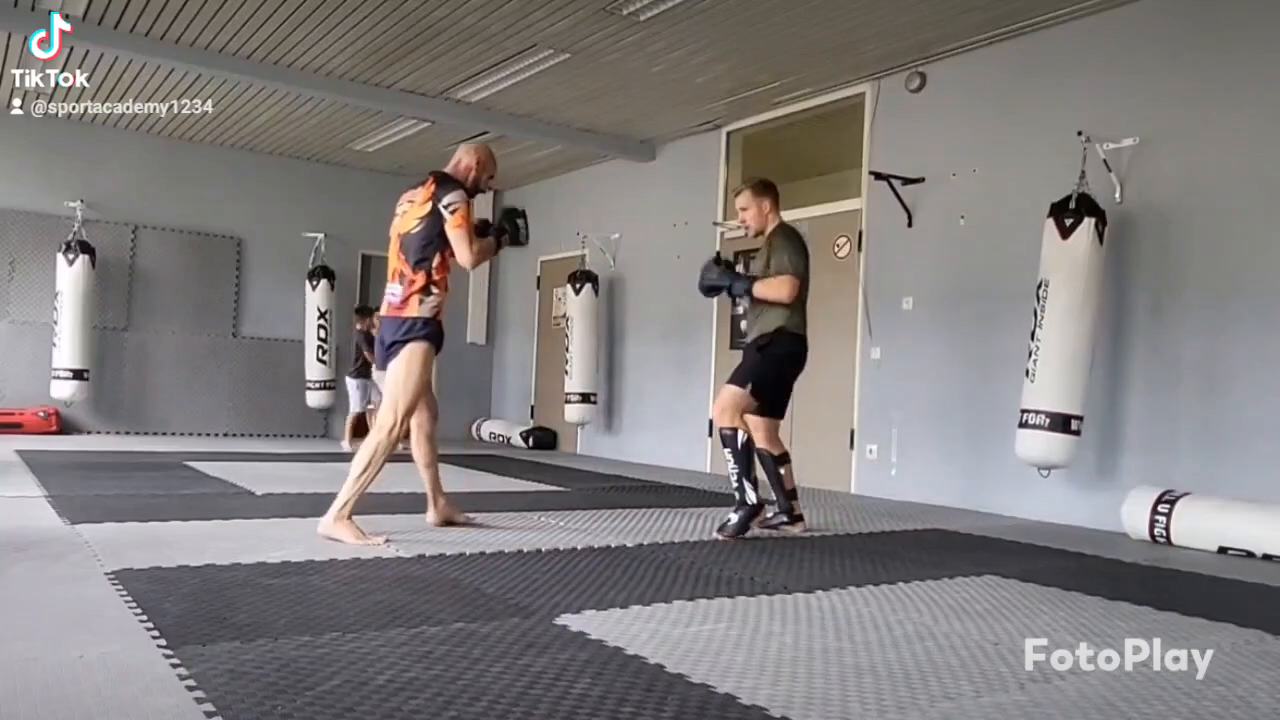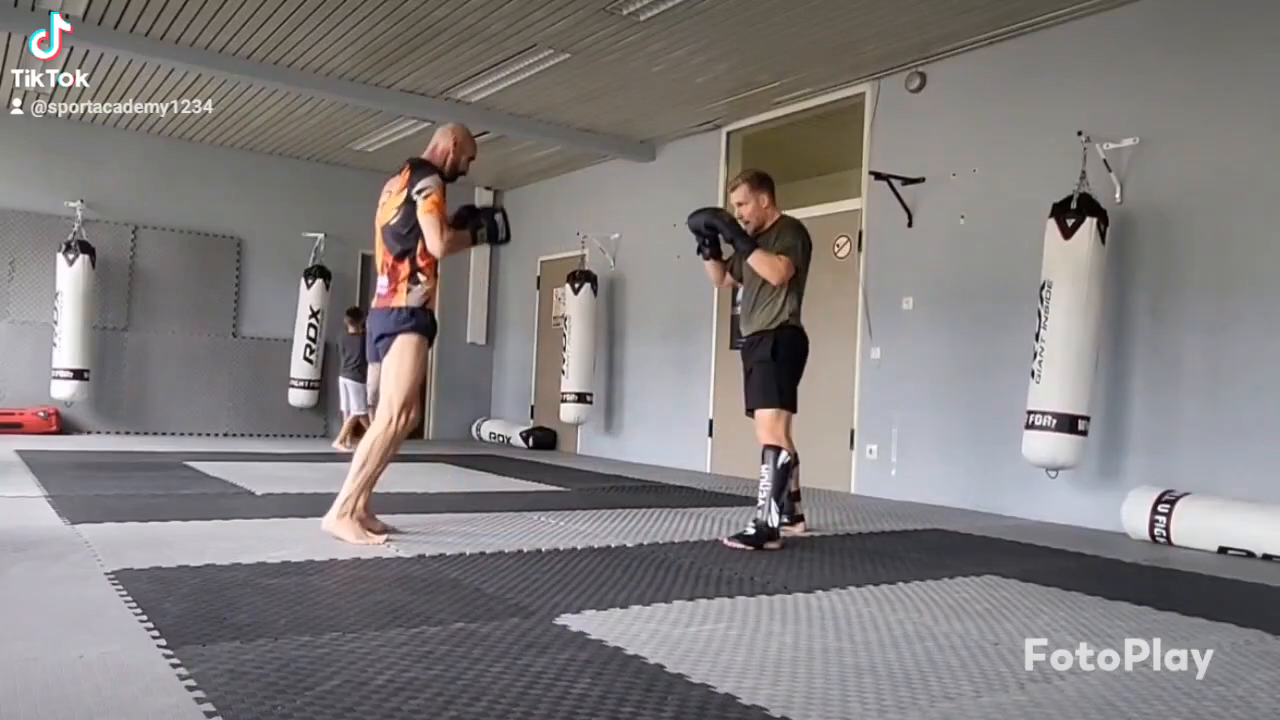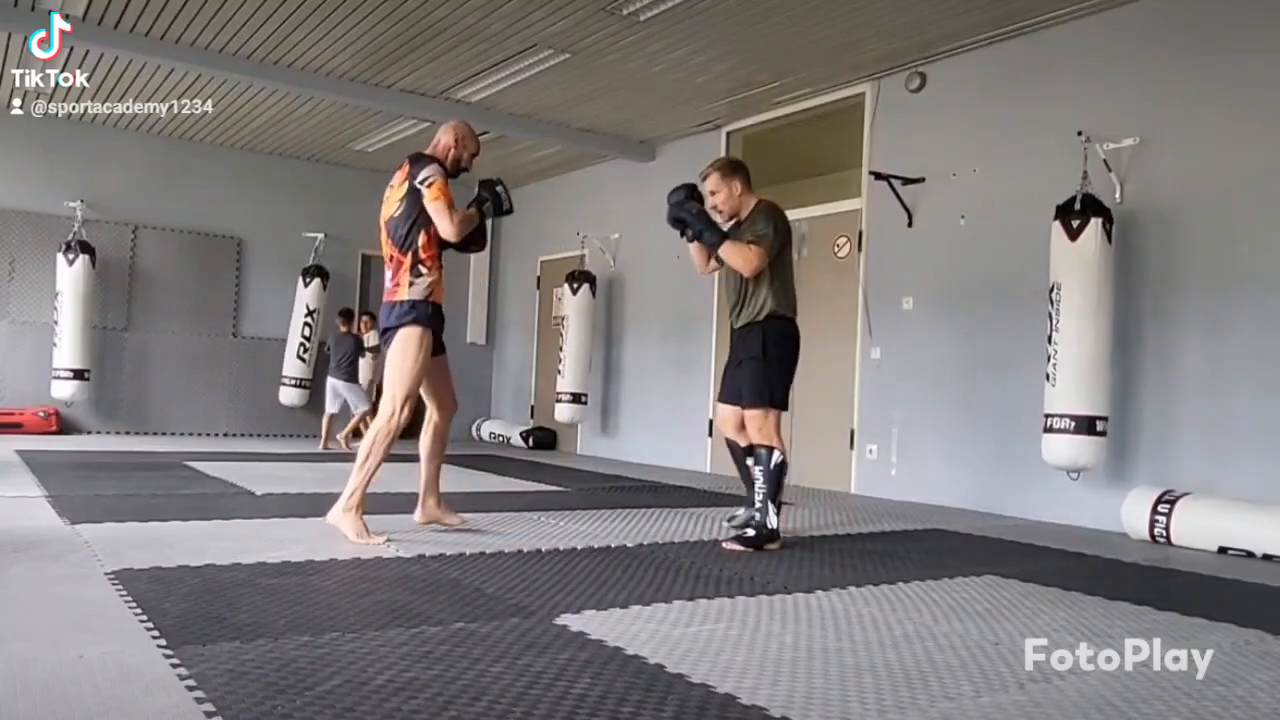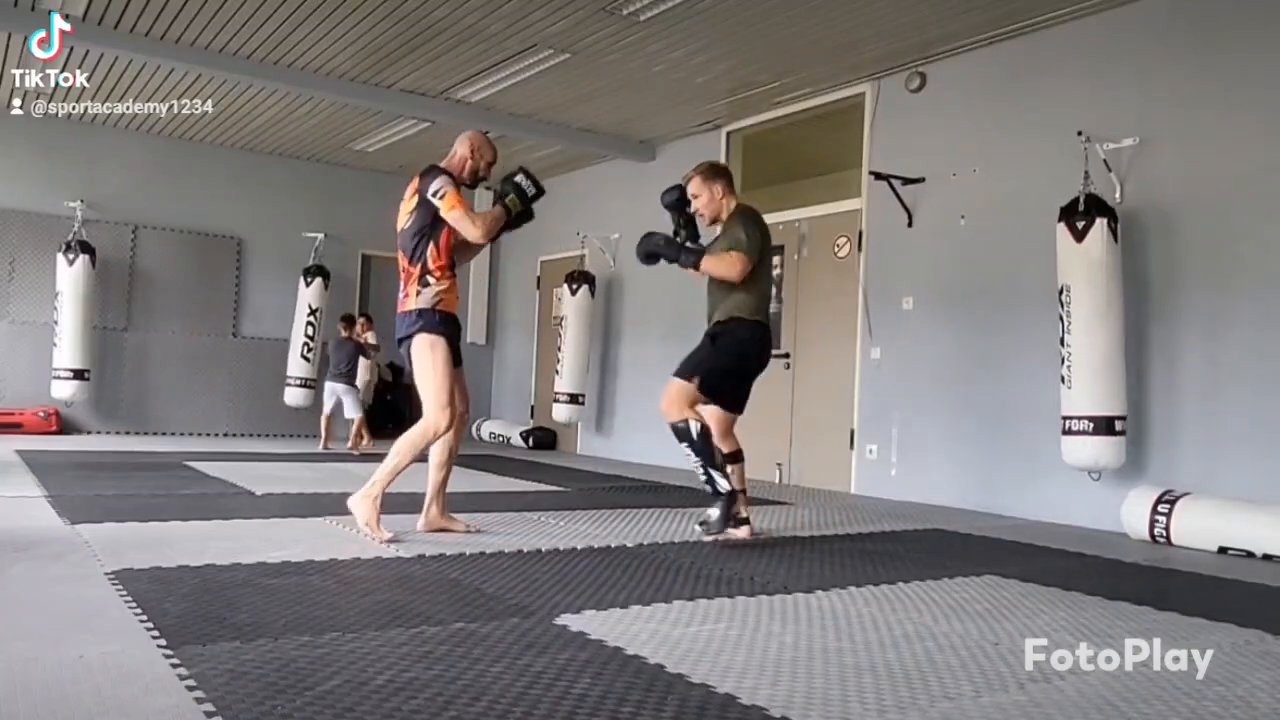
dt=0.3s
person 1, frame 1
left shoulder: (418, 195)
right shoulder: (454, 194)
right elbow: (467, 258)
left wrist: (476, 236)
right wrist: (496, 239)
left hip: (396, 320)
right hip: (414, 324)
left knee: (425, 413)
right knee: (394, 422)
left ankle: (438, 504)
right ankle: (338, 514)
person 1, frame 2
left shoulder: (398, 183)
right shoulder: (428, 180)
right elbow: (438, 245)
left wrist: (457, 227)
right wrist: (476, 231)
left hip: (388, 311)
right hip: (405, 312)
left knee: (406, 415)
right knee: (393, 417)
left ankle: (359, 504)
right ankle: (341, 512)
person 1, frame 3
left shoulder: (408, 179)
right shoulder: (427, 171)
right elbow: (452, 228)
left wrist: (462, 235)
right wrist: (483, 207)
left hip: (417, 307)
right hip: (412, 307)
left knee: (444, 405)
right knee: (396, 410)
left ankle: (429, 503)
right ankle: (347, 507)
person 1, frame 4
left shoulder: (436, 190)
right shoulder: (436, 182)
left elbow: (457, 253)
right elbow: (477, 231)
left wrist: (497, 223)
right wrist: (508, 202)
left hip: (437, 317)
right hip: (424, 316)
left knee: (458, 416)
right knee: (439, 418)
left ankle: (434, 511)
right ankle: (369, 494)
person 2, frame 1
left shoulder: (785, 238)
right shoulder: (769, 246)
left elbow: (786, 291)
left wrist: (740, 282)
right wrist: (731, 282)
left hip: (779, 345)
right hip: (767, 346)
left knee: (725, 408)
right knee: (761, 430)
left ankle: (747, 504)
right ankle: (790, 512)
person 2, frame 2
left shoulder: (790, 231)
right shoulder: (754, 239)
left elbow: (778, 273)
right elbow: (721, 280)
left wrist: (738, 240)
right wrist: (709, 246)
left hip: (780, 341)
right hip: (756, 342)
left knee: (771, 427)
right knee: (775, 432)
left ankle: (767, 526)
right ankle: (791, 513)
person 2, frame 3
left shoulder: (768, 216)
right shoulder: (741, 226)
left elbow: (750, 263)
right elbow: (705, 265)
left wrist: (707, 227)
right wrist: (694, 230)
left hip: (771, 332)
right hip: (748, 334)
left knee: (761, 428)
right knee: (728, 420)
left ankle: (767, 526)
right ankle: (759, 505)
person 2, frame 4
left shoulder: (744, 219)
right shoulder: (732, 227)
left elbow: (735, 269)
right elbow: (704, 266)
left wrist: (678, 252)
right wrist: (682, 227)
left hip: (737, 334)
right hip: (735, 336)
left knee: (674, 402)
right knee: (716, 425)
left ankle: (723, 490)
right ankle: (736, 514)
